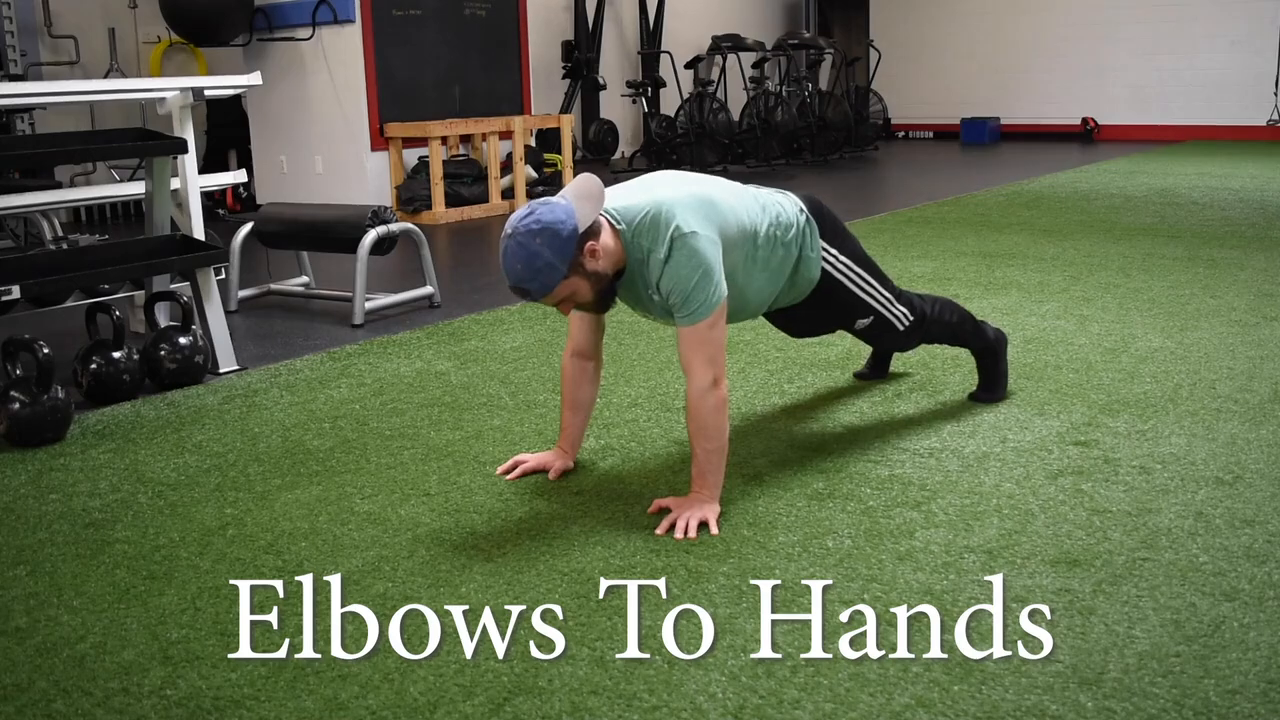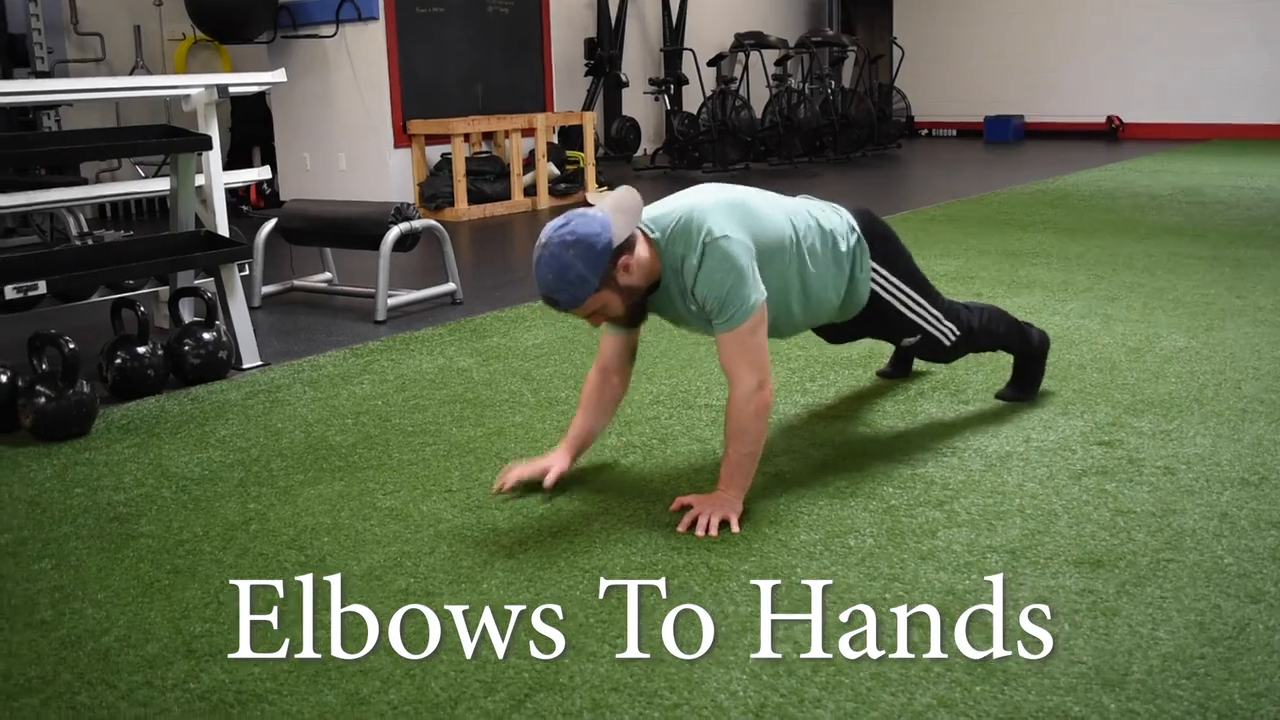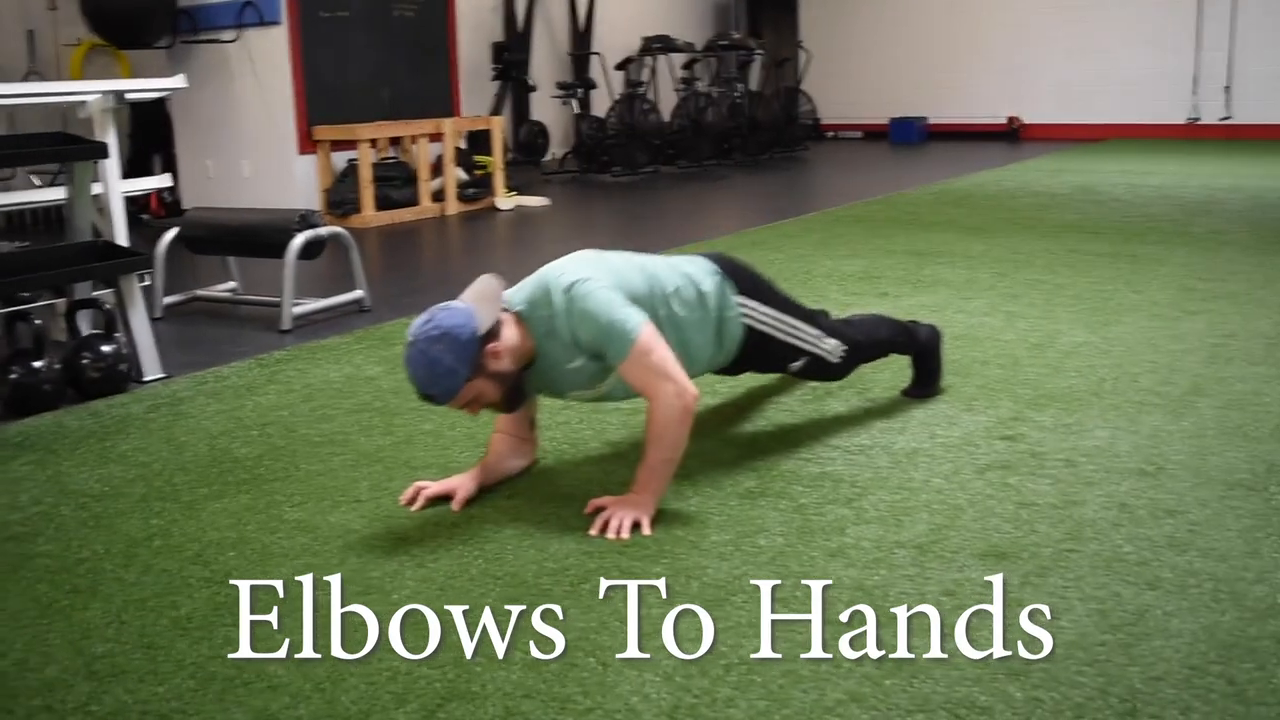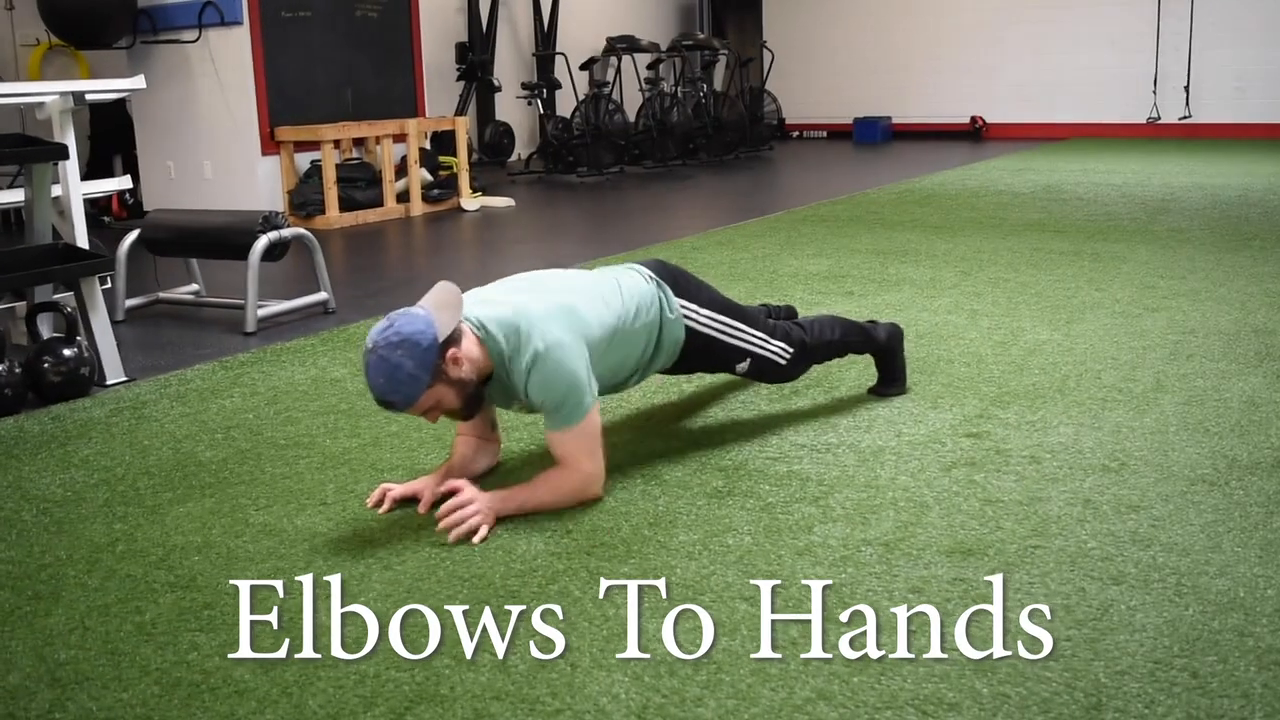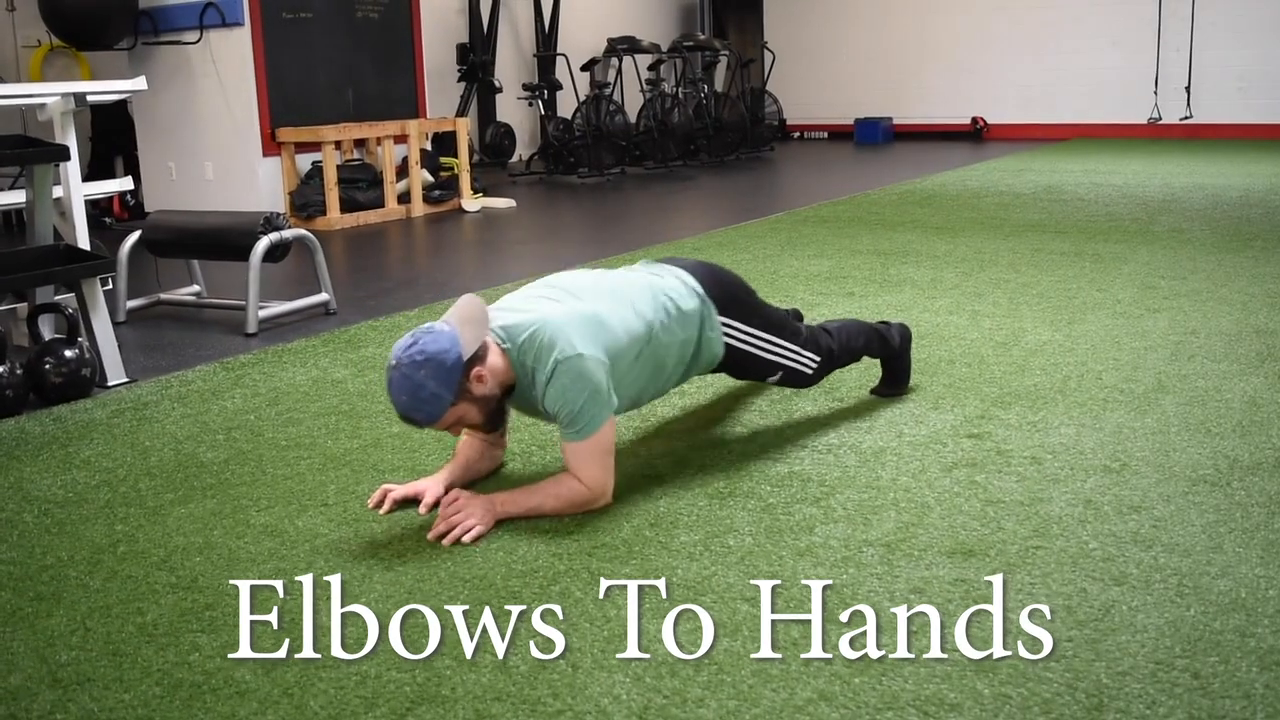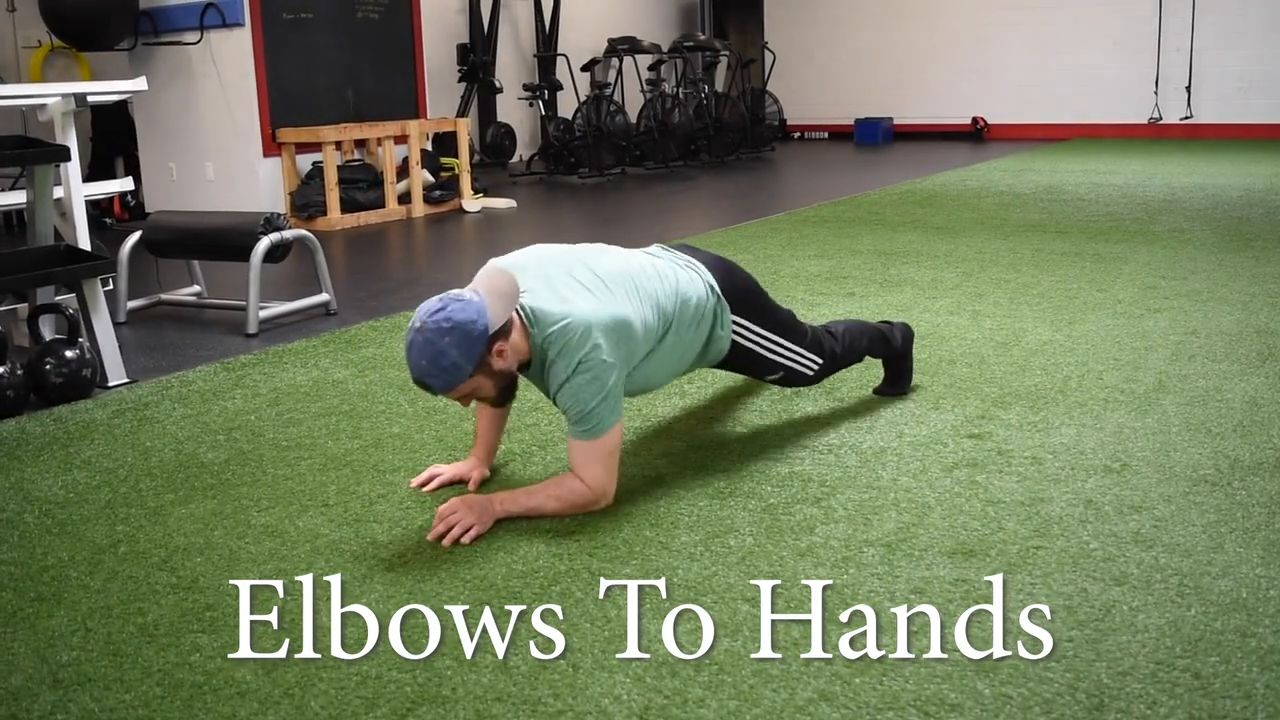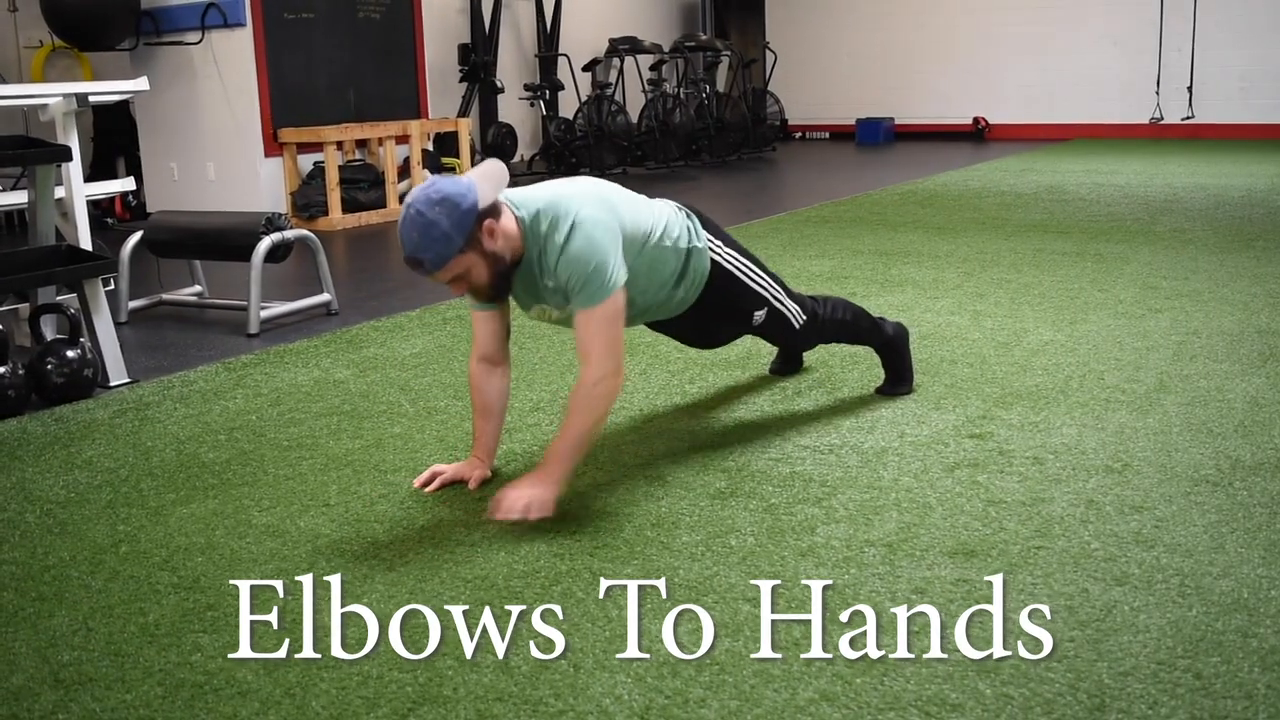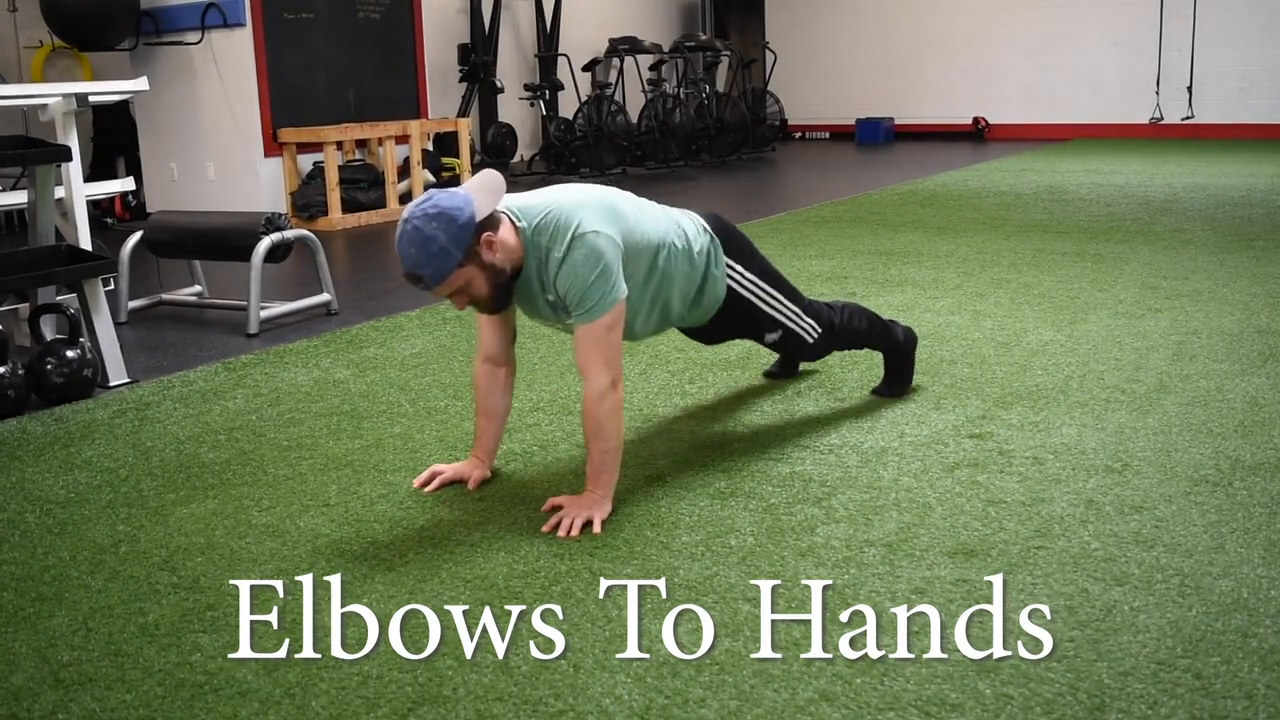
dt=0.5s
person 1, frame 1
left shoulder: (679, 241)
right shoulder: (578, 238)
left elbow: (707, 381)
right elbow: (582, 356)
left wrist: (706, 497)
right wrist: (565, 450)
left hip: (802, 244)
right hip: (760, 263)
left knee: (902, 321)
right knee: (819, 327)
left ankle: (985, 342)
right ankle: (882, 356)
person 1, frame 2
left shoulder: (711, 250)
right shoulder: (621, 266)
left elbow: (753, 387)
right elbow: (610, 373)
left wrist: (729, 495)
right wrist: (563, 454)
left hip: (854, 257)
right hip: (813, 282)
left knee: (946, 337)
right knee: (863, 331)
left ankle: (1026, 343)
right ankle: (905, 350)
person 1, frame 3
left shoulder: (578, 301)
right shoulder: (503, 343)
left elbow: (676, 397)
right elbow: (518, 443)
left wrist: (641, 499)
right wrist: (471, 477)
left hip: (724, 303)
right hip: (693, 330)
left knee: (835, 353)
left ankle: (918, 341)
right ankle: (811, 315)
person 1, frame 4
left shoulder: (541, 352)
right shoulder: (450, 334)
left elbow: (586, 476)
right elbow: (480, 440)
left wrist: (494, 503)
right wrist: (439, 476)
left hip: (667, 308)
right hip: (626, 300)
left knee: (788, 352)
left ankle: (879, 338)
right ankle: (772, 314)
person 1, frame 5
left shoulder: (564, 362)
right shoulder: (473, 344)
left elbow: (595, 487)
right elbow: (489, 444)
left wrist: (492, 505)
right wrist: (443, 477)
left hip: (705, 310)
right hip: (657, 289)
left knee: (812, 357)
left ankle: (889, 341)
right ankle: (784, 320)
person 1, frame 6
left shoulder: (579, 351)
right shoulder: (492, 290)
left elbow: (595, 488)
right elbow: (502, 377)
left wrist: (492, 505)
right wrist: (479, 459)
left hip: (713, 306)
right hip: (666, 268)
left knee: (814, 357)
left ankle: (891, 341)
right ankle: (795, 332)
person 1, frame 7
left shoulder: (577, 234)
right shoulder: (481, 236)
left elbow: (604, 372)
right elbow: (489, 360)
left wrist: (548, 478)
right wrist: (479, 458)
left hip: (693, 259)
left knee: (799, 320)
right knee: (724, 333)
left ankle: (886, 337)
right ankle: (790, 352)
person 1, frame 8
left shoulder: (579, 245)
right shoulder: (486, 247)
left elbow: (603, 383)
right elbow: (494, 361)
left wrist: (598, 496)
right wrist: (480, 459)
left hip: (711, 266)
right hip: (674, 286)
left knee: (812, 332)
left ankle: (894, 340)
right ankle: (789, 355)
